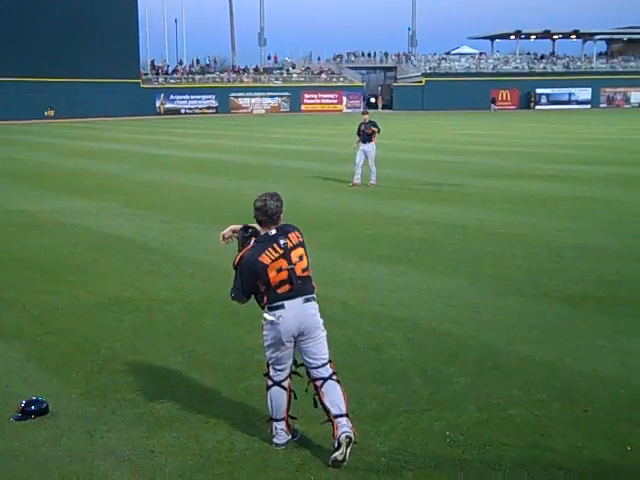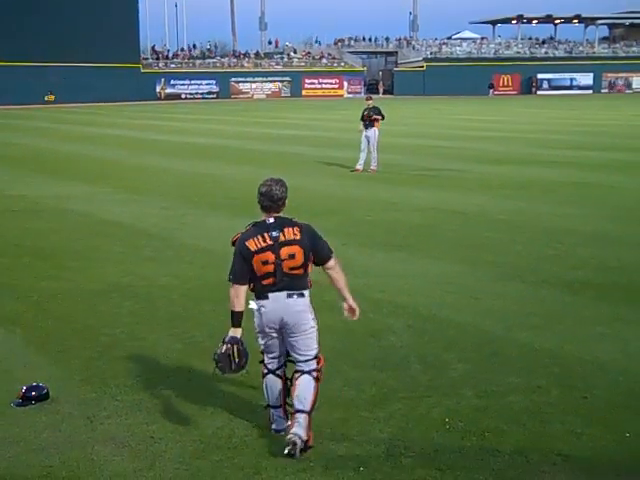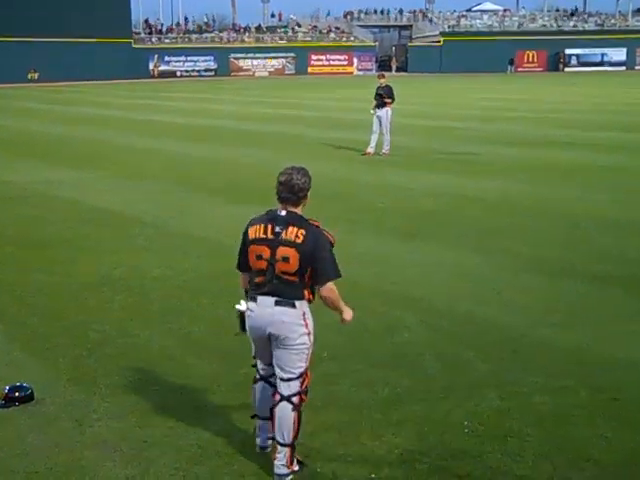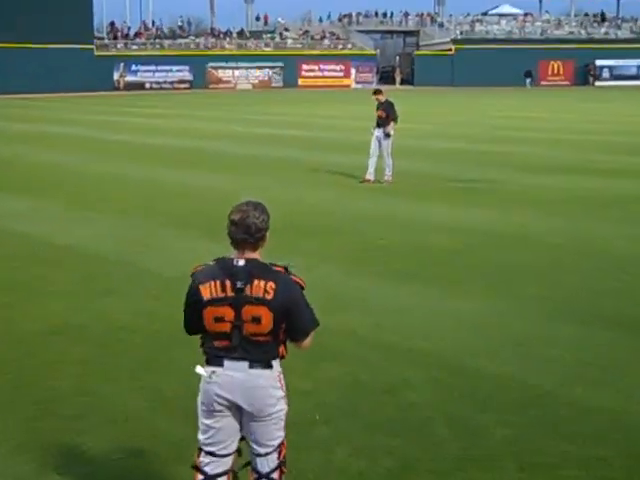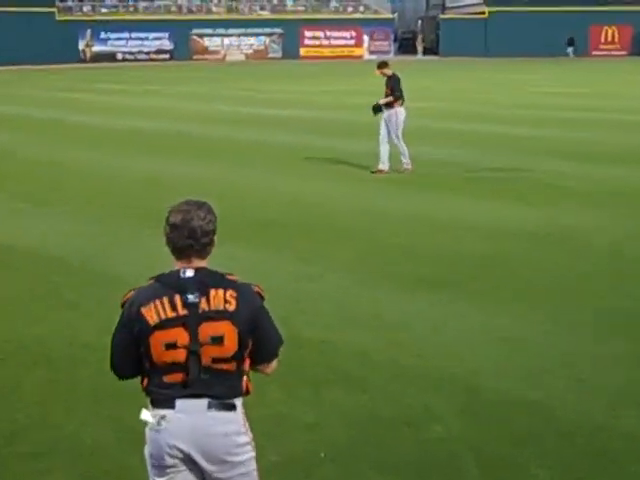
dt=0.5s
person 1, frame 1
left shoulder: (250, 256)
left elbow: (240, 298)
left hip: (278, 318)
right hip: (308, 310)
left knee: (278, 376)
right knee: (322, 372)
left ankle: (281, 432)
person 1, frame 2
left shoulder: (246, 239)
left elbow: (238, 286)
right elbow: (331, 265)
left wrist: (236, 326)
right wrist: (348, 297)
left hip: (266, 308)
right hip: (298, 305)
left knee: (272, 366)
right knee: (307, 367)
left ankle: (278, 419)
person 1, frame 3
left shoulder: (254, 226)
right shoulder: (313, 235)
right elbow: (325, 289)
right wrist: (344, 310)
left hip: (256, 311)
right hip: (291, 315)
left knee: (265, 373)
right knee: (290, 385)
left ankle: (263, 435)
person 1, frame 4
left shoulder: (204, 278)
right shoulder: (283, 284)
left elbow: (192, 328)
right elbow: (304, 341)
left hip: (218, 378)
right hip: (262, 380)
person 1, frame 5
left shoulder: (142, 300)
right shoulder: (242, 296)
left elbow: (122, 368)
right elbow: (267, 364)
left hip: (167, 421)
right hip: (224, 420)
